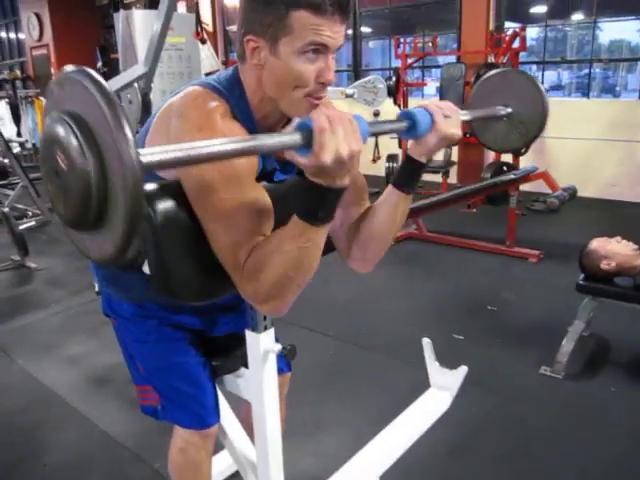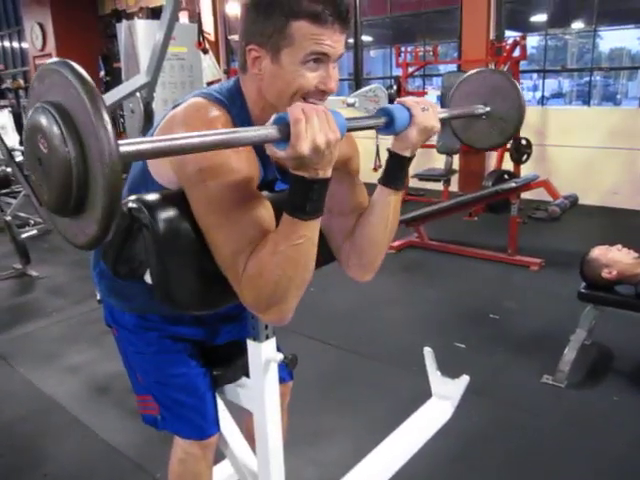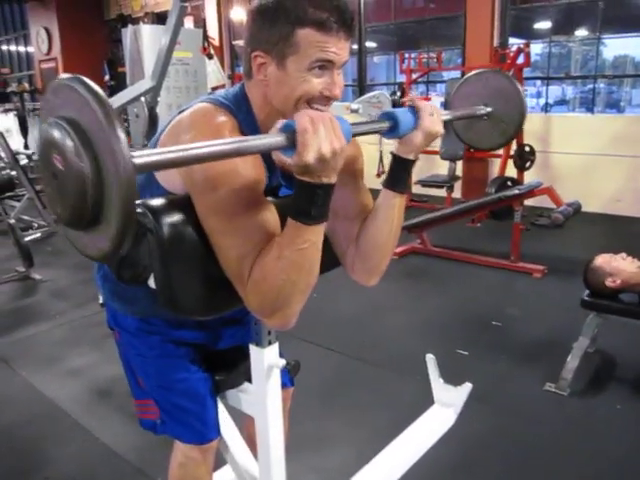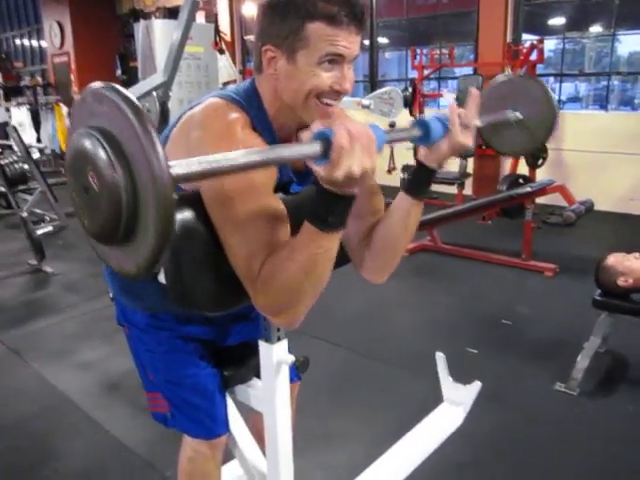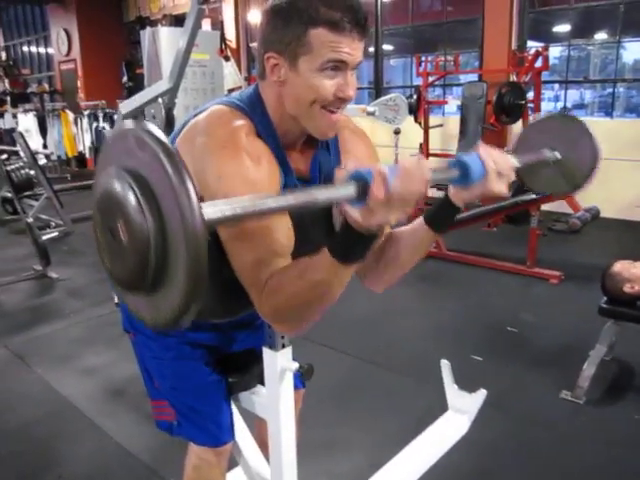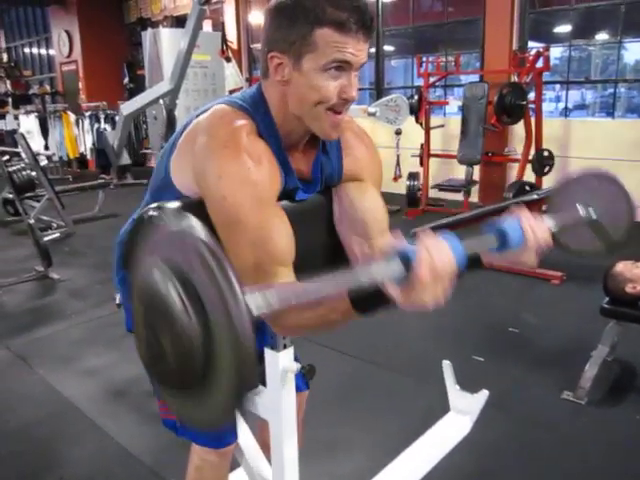
dt=0.2s
person 1, frame 1
left shoulder: (323, 123)
right shoulder: (206, 125)
left elbow: (360, 255)
right elbow: (269, 295)
left wrist: (416, 162)
right wrist: (325, 188)
left hip: (225, 276)
right hip: (146, 288)
left knee: (270, 378)
right knee: (198, 422)
person 1, frame 2
left shoulder: (322, 132)
right shoulder: (208, 133)
left elbow: (360, 264)
right elbow: (273, 305)
left wrist: (400, 158)
right wrist: (310, 180)
left hip: (224, 286)
right hip: (148, 297)
left knee: (272, 387)
right knee: (198, 432)
person 1, frame 3
left shoulder: (327, 138)
right shoulder: (214, 138)
left elbow: (365, 269)
right elbow: (276, 309)
left wrist: (404, 162)
right wrist: (315, 187)
left hip: (226, 289)
right hip: (151, 300)
left knee: (273, 391)
right knee: (198, 436)
person 1, frame 4
left shoulder: (339, 134)
right shoulder: (226, 135)
left elbow: (373, 265)
right elbow: (282, 306)
left wrist: (428, 170)
right wrist: (334, 197)
left hip: (236, 284)
right hip: (160, 293)
right knee: (207, 432)
person 1, frame 5
left shoulder: (345, 142)
right shoulder: (232, 146)
left elbow: (370, 270)
right elbow: (280, 307)
left wrist: (453, 206)
right wrist: (360, 236)
left hip: (242, 291)
right knee: (212, 438)
person 1, frame 6
left shoulder: (349, 144)
right shoulder: (234, 147)
left elbow: (374, 258)
right wrist: (385, 292)
left knee: (288, 394)
right knee: (218, 441)
